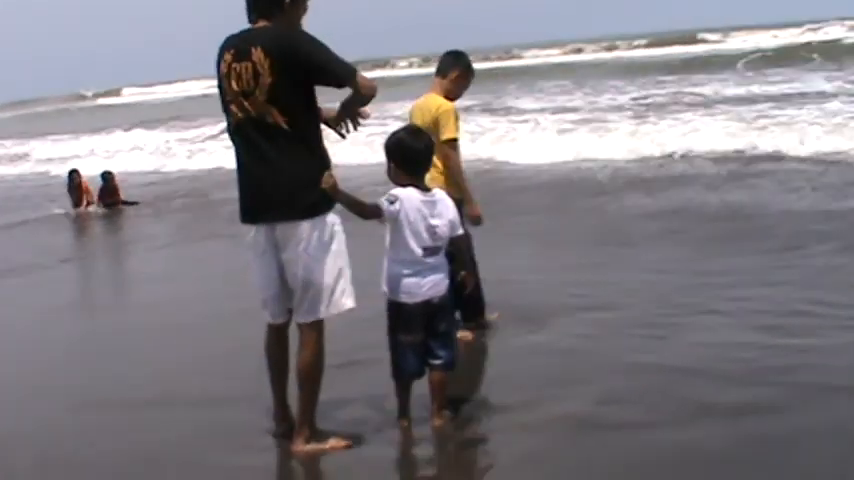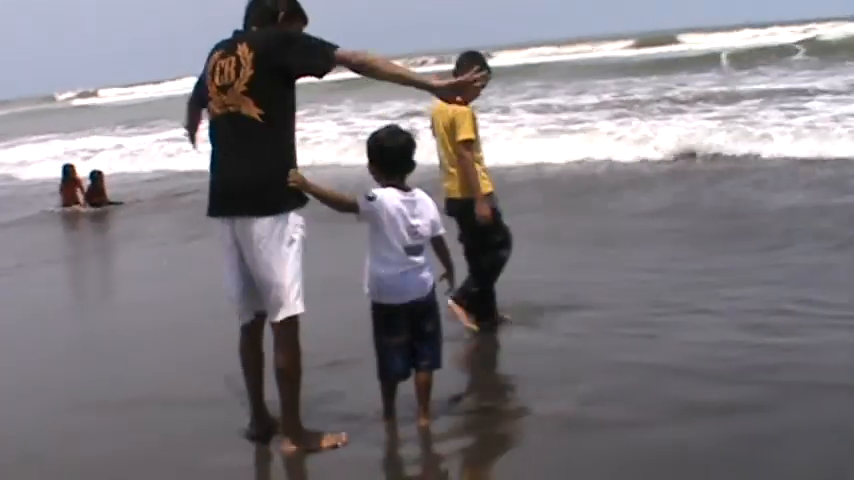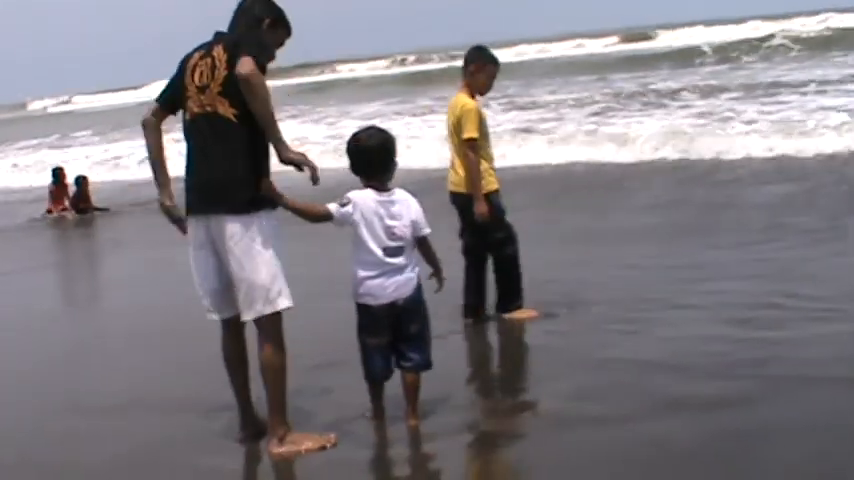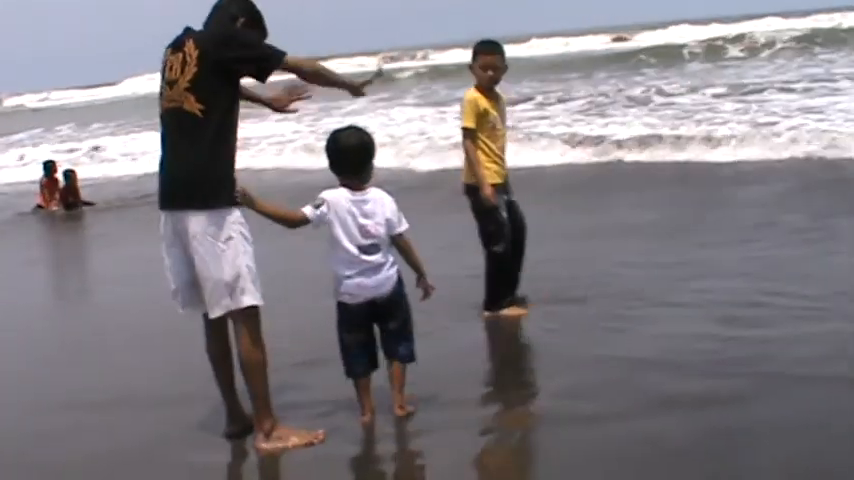
dt=0.3s
person 1, frame 1
left shoulder: (227, 50)
right shoulder: (289, 41)
right elbow: (361, 88)
left wrist: (315, 114)
right wrist: (345, 110)
left hip: (255, 203)
right hip: (303, 201)
left knee: (277, 314)
right knee: (310, 319)
left ankle: (281, 415)
right ankle: (305, 431)
person 1, frame 2
left shoulder: (217, 54)
right shoulder: (281, 42)
left elbow: (195, 102)
right elbow: (357, 60)
left wrist: (192, 129)
right wrist: (434, 86)
left hip: (226, 201)
right hip: (270, 199)
left knee: (252, 316)
right knee: (284, 316)
left ankle: (258, 417)
right ankle: (293, 431)
person 1, frame 3
left shoulder: (193, 58)
right shoulder: (248, 43)
left elbow: (150, 121)
right elbow: (248, 75)
left wrist: (165, 192)
right wrist: (281, 146)
left hip: (201, 202)
right hip: (242, 203)
left knee: (227, 315)
right knee: (266, 316)
left ankle: (247, 419)
right ankle: (280, 433)
person 1, frame 4
left shoulder: (177, 49)
right shoulder: (226, 39)
right elbow: (300, 66)
left wrist: (268, 101)
right wrist: (349, 85)
left hip: (174, 198)
right hip: (211, 198)
left knee: (214, 316)
right knee: (242, 312)
left ankle: (234, 415)
right ankle: (267, 428)
person 2, frame 1
left shoulder: (400, 200)
right shoulder: (444, 200)
left elbow: (370, 212)
right elbow: (458, 243)
left wrist: (338, 193)
right wrist: (467, 270)
left hip: (405, 294)
right hip: (438, 290)
left knee: (405, 360)
right knee: (439, 356)
left ankle: (404, 413)
right ankle: (438, 412)
person 2, frame 2
left shoulder: (380, 201)
right shoulder: (424, 200)
left elbow: (347, 204)
right elbow: (439, 243)
left wrist: (307, 186)
right wrist: (449, 270)
left hip: (389, 294)
right hip: (422, 290)
left knee: (391, 359)
right knee: (423, 356)
left ankle: (389, 413)
right ankle: (423, 412)
person 2, frame 3
left shoulder: (357, 202)
right shoulder: (408, 201)
left elbow: (317, 214)
right elbow: (424, 243)
left wrist: (280, 199)
right wrist: (437, 269)
left hip: (372, 295)
right hip: (407, 290)
left knee: (376, 360)
right knee: (412, 356)
left ankle: (378, 413)
right ankle: (412, 413)
person 2, frame 4
left shoulder: (330, 201)
right shoulder: (383, 199)
left elbow: (293, 220)
right elbow: (401, 242)
left wrist: (252, 202)
right wrist: (421, 275)
left hip: (351, 292)
right hip: (387, 286)
left knee: (358, 354)
right knee: (397, 347)
left ankle: (367, 409)
right ankle: (400, 402)
person 3, frame 1
left shoulder: (418, 107)
right shoulder: (445, 108)
right elbow: (450, 157)
right wrist: (470, 201)
right hip: (445, 194)
right knee: (452, 259)
left ankle: (475, 313)
person 3, frame 2
left shoulder: (438, 108)
right shoulder: (462, 110)
right elbow: (466, 156)
right wrist: (481, 200)
left hip: (453, 192)
right hip: (472, 193)
left knee: (480, 251)
right knee: (500, 245)
left ankle: (485, 313)
right ankle: (463, 300)
person 3, frame 3
left shoulder: (457, 103)
right shoulder: (470, 107)
right elbow: (470, 155)
right wrist: (479, 199)
left hip: (461, 189)
right hip: (477, 190)
left knee: (475, 250)
right knee: (505, 245)
left ankle: (473, 308)
right ankle: (510, 305)
person 3, frame 4
left shoulder: (498, 98)
right shoulder: (472, 99)
right elbow: (469, 143)
right wrist: (483, 184)
left hip: (499, 179)
right hip: (483, 182)
left knee: (517, 230)
right knee: (499, 241)
left ankle: (507, 293)
right ankle: (496, 303)
